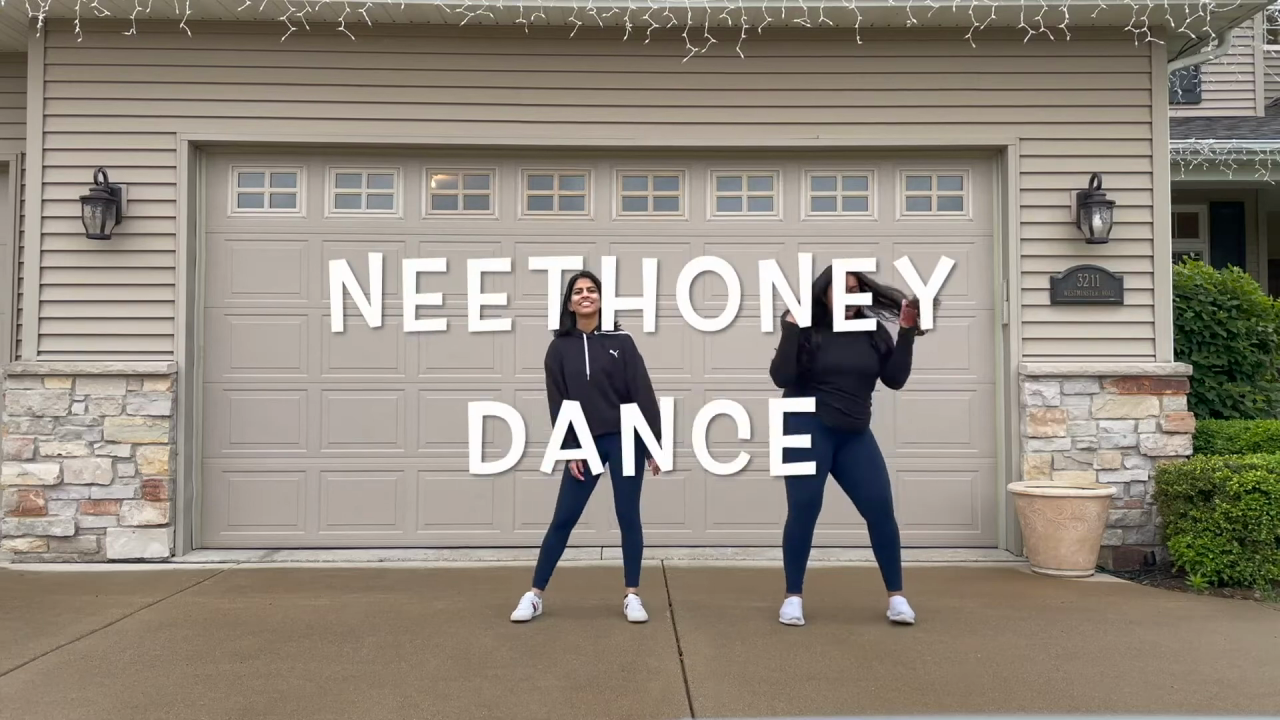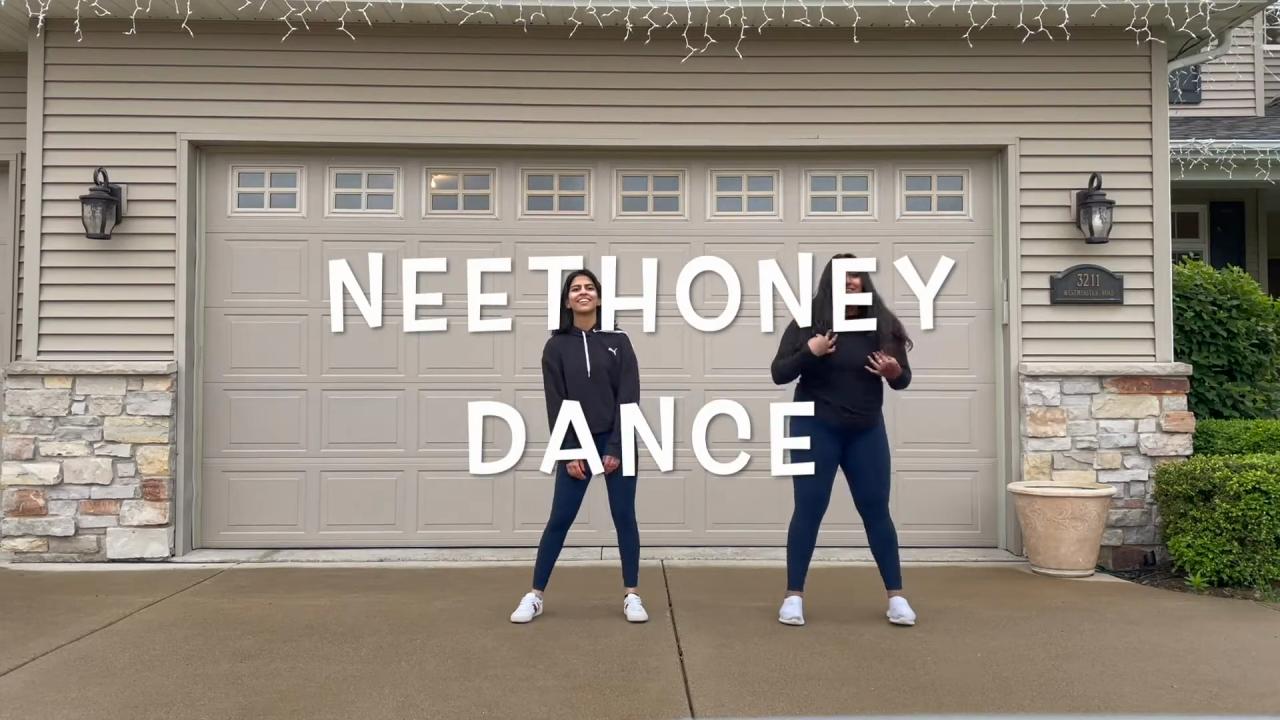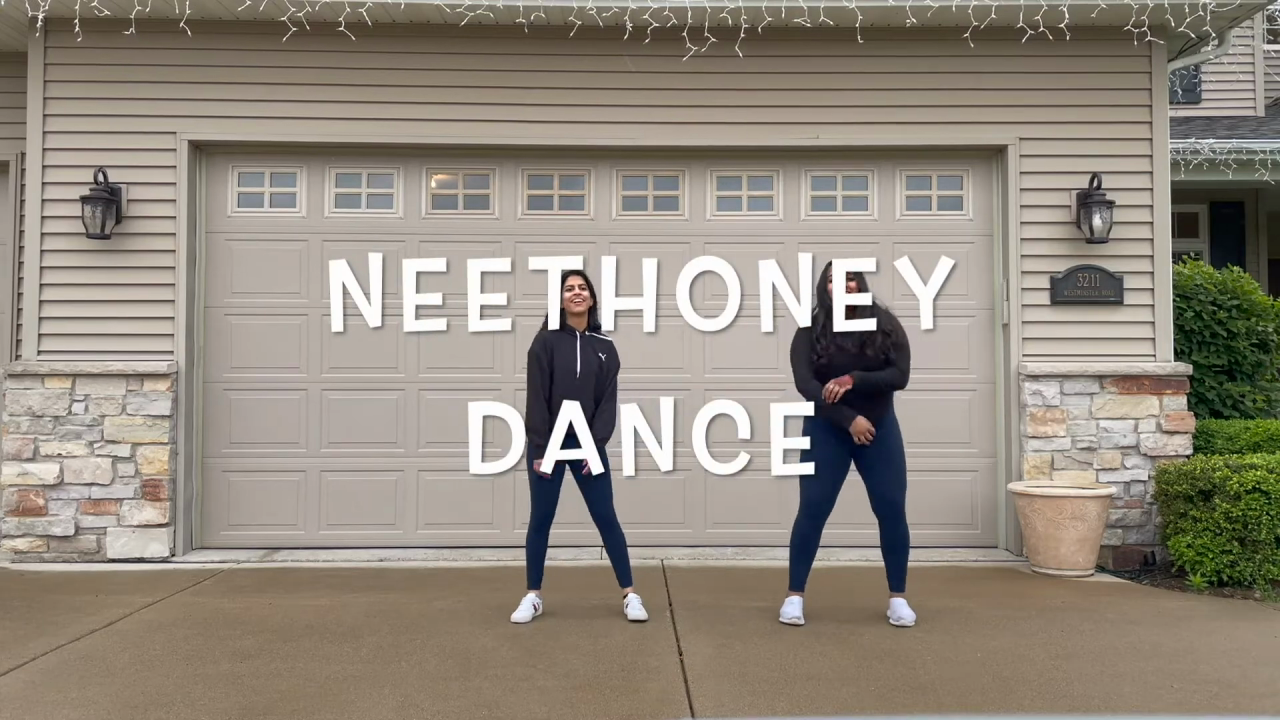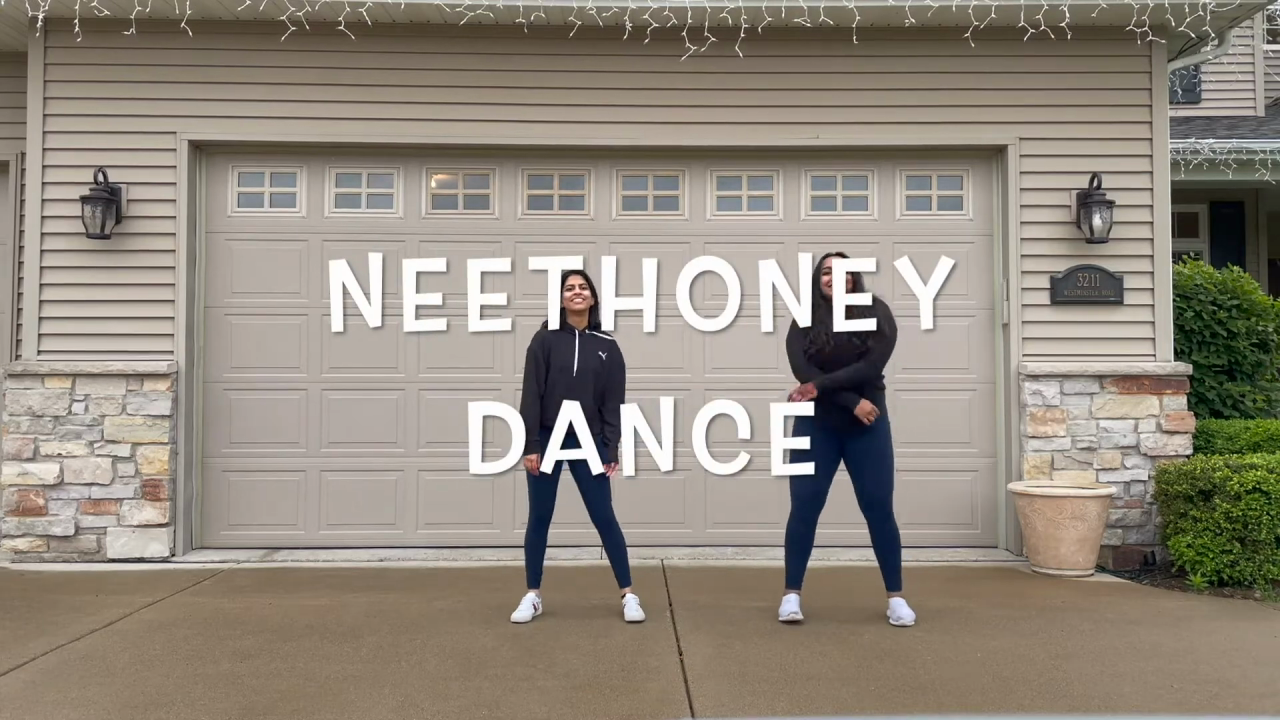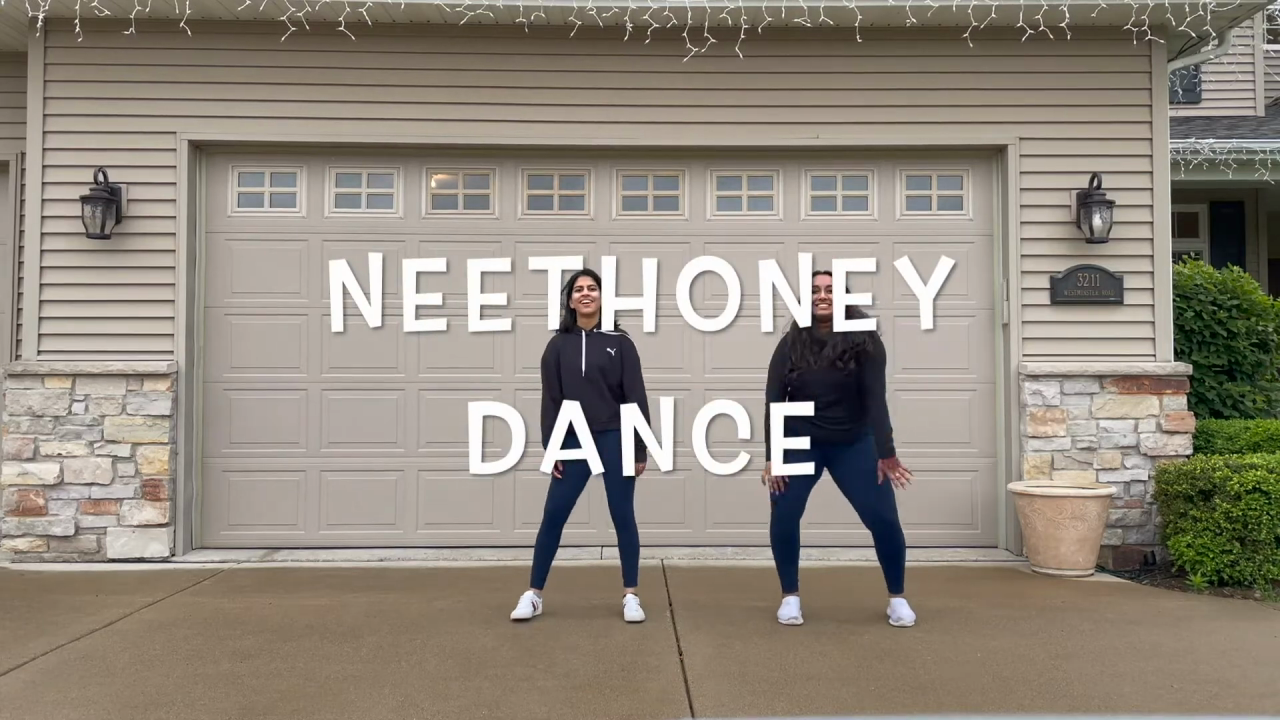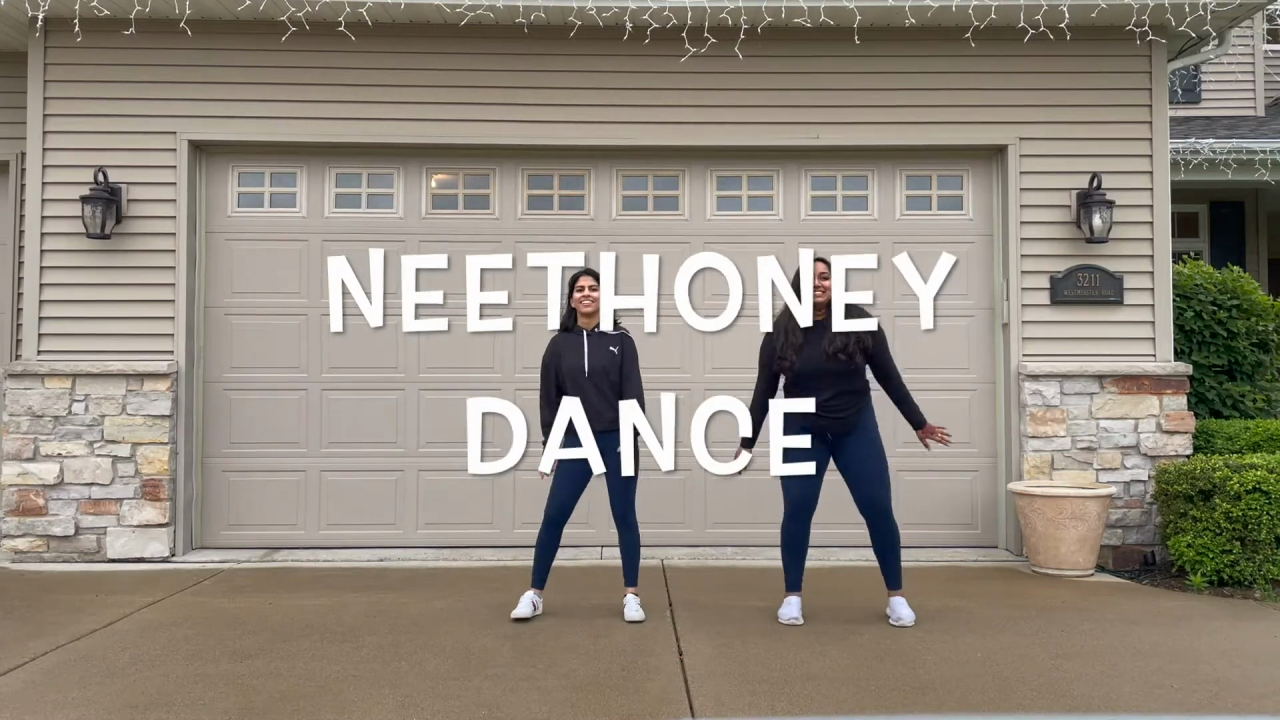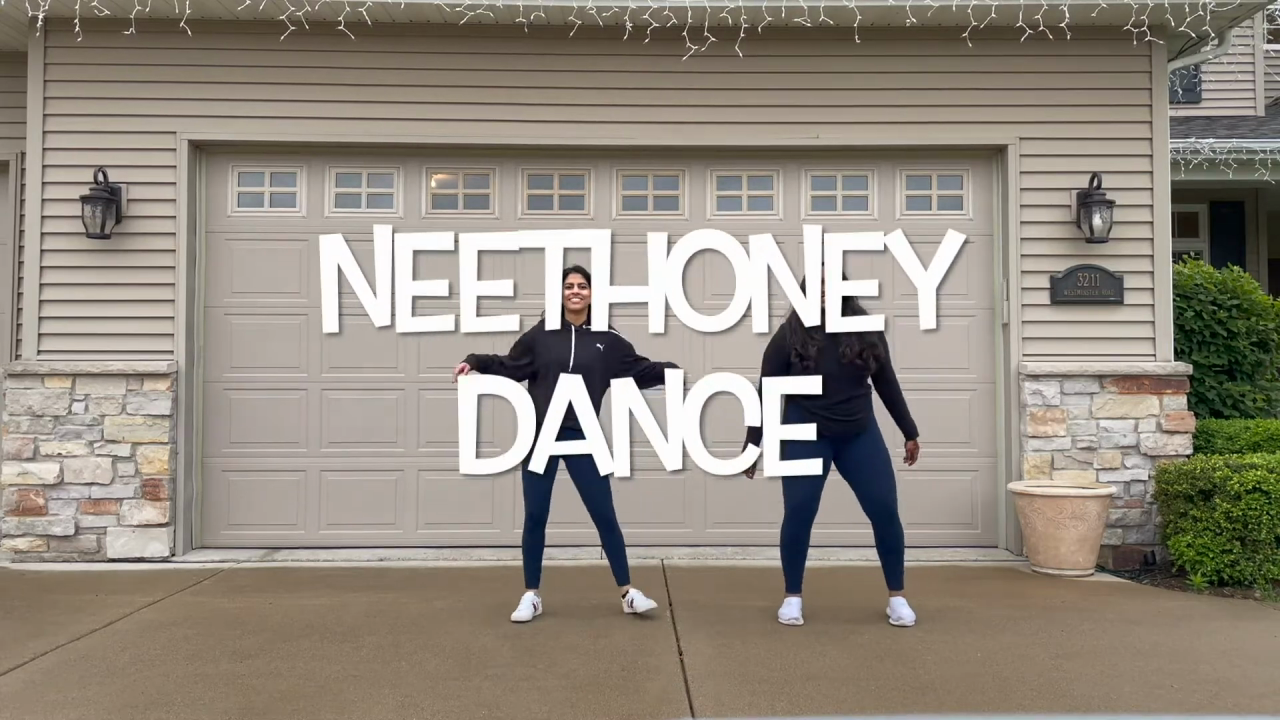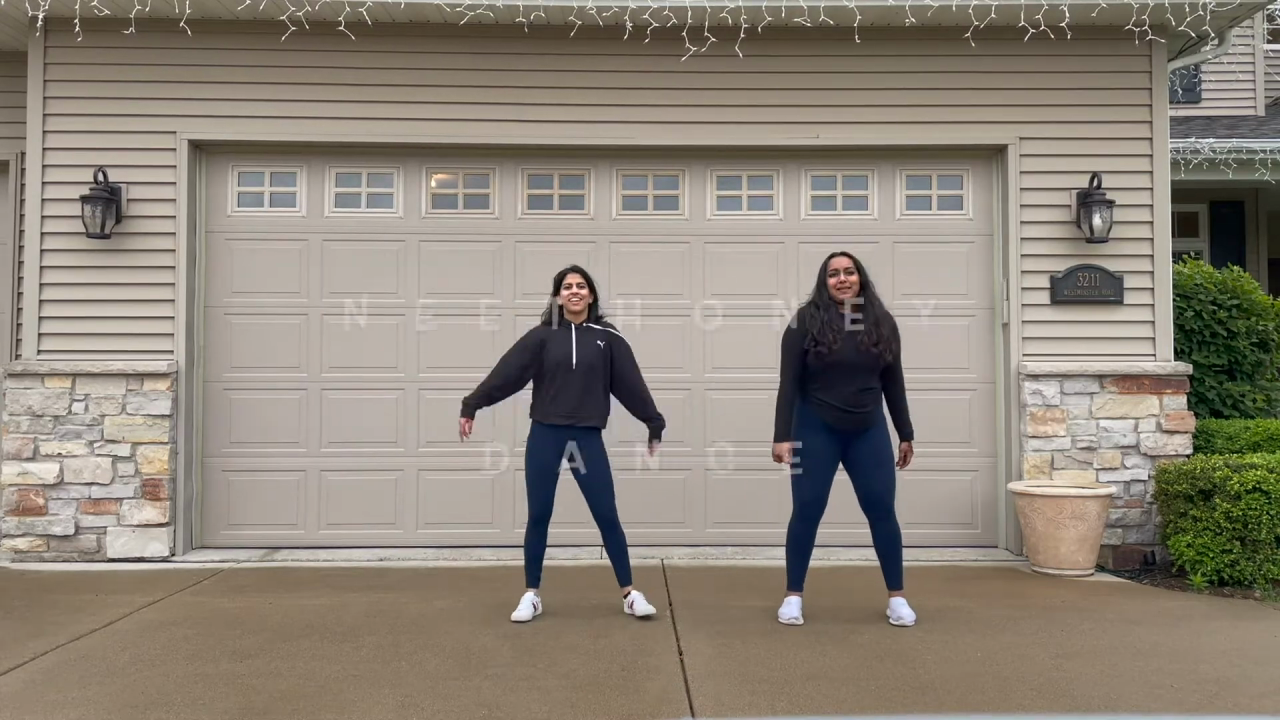
dt=0.3s
person 1, frame 1
left shoulder: (873, 332)
right shoulder: (807, 331)
left elbow: (895, 379)
right elbow: (782, 379)
left wrist: (907, 332)
right wrist: (790, 329)
left hip: (855, 434)
right hip: (807, 428)
left knee: (880, 509)
right knee: (804, 510)
left ankle: (896, 596)
right ankle: (793, 596)
person 1, frame 2
left shoulder: (882, 323)
right shoulder: (809, 322)
left elbow: (905, 378)
right elbow: (779, 373)
left wrist: (895, 371)
right wrist: (809, 352)
left hip: (866, 430)
right hip: (817, 427)
left knee: (876, 510)
right knee: (809, 509)
left ankle: (896, 597)
right ankle: (793, 596)
person 1, frame 3
left shoulder: (883, 323)
right shoulder: (811, 329)
left elbow: (901, 376)
right elbow: (804, 382)
left wrist: (854, 378)
right wrist: (848, 417)
left hip: (879, 430)
right hip: (827, 431)
left knee: (891, 511)
right knee: (813, 510)
left ankle: (897, 598)
right ankle: (794, 595)
person 1, frame 4
left shoulder: (876, 315)
right shoulder: (804, 321)
left elbow: (871, 366)
right elbow: (803, 371)
left wrist: (819, 387)
right wrist: (852, 402)
left hip: (867, 427)
right hip: (816, 425)
left knee: (879, 510)
right knee: (805, 508)
left ankle: (895, 597)
right ankle: (791, 594)
person 1, frame 5
left shoulder: (864, 339)
right shoulder: (791, 344)
left elbow: (875, 398)
right elbow: (773, 401)
left wrist: (886, 453)
right wrist: (772, 457)
left hip: (854, 443)
right hip: (801, 442)
left knee: (883, 518)
right knee: (784, 515)
left ankle: (896, 598)
right ankle: (790, 596)
person 1, frame 6
left shoulder: (861, 325)
right shoulder: (781, 333)
left elbow: (889, 376)
right elbow: (764, 389)
left wrist: (919, 424)
right wrist: (747, 441)
left hip: (856, 430)
right hip: (802, 432)
left knee: (878, 510)
right knee: (798, 511)
left ankle: (896, 597)
right ankle: (792, 596)
person 1, frame 7
left shoulder: (866, 331)
right shoulder: (790, 335)
left elbow: (887, 384)
left wrist: (910, 434)
right wrist: (751, 446)
left hip: (860, 434)
right hip: (805, 434)
left knee: (884, 510)
right knee: (798, 512)
left ankle: (896, 597)
right ankle: (792, 597)
person 1, frame 8
left shoulder: (881, 324)
right shoulder: (807, 322)
left elbow: (894, 382)
right elbow: (789, 382)
left wrist: (905, 434)
right wrist: (782, 436)
left hip: (868, 429)
right hip: (816, 429)
left knee: (881, 509)
right knee: (808, 509)
left ankle: (896, 597)
right ankle: (793, 596)
person 2, frame 1
left shoulder: (621, 342)
right shoulder: (560, 348)
left elbow: (642, 394)
right elbow: (558, 403)
left wrist: (652, 444)
right wrist: (569, 451)
left hip: (623, 440)
right hip: (583, 443)
left knee: (628, 518)
right knee: (563, 519)
left ankle: (631, 595)
right ankle: (535, 594)
person 2, frame 2
left shoulder: (618, 341)
right shoulder: (556, 345)
left elbow: (629, 396)
right elbow: (556, 401)
left wrist: (616, 447)
right wrist: (568, 450)
left hip: (616, 443)
right hip: (575, 445)
left knee: (624, 518)
right knee: (560, 520)
left ankle: (631, 596)
right ankle: (535, 595)
person 2, frame 3
left shoulder: (605, 346)
right shoulder: (546, 341)
left elbow: (607, 402)
right elbow: (536, 397)
left wrist: (594, 445)
right wrist: (539, 447)
left hip: (588, 445)
right hip: (548, 443)
left knee: (606, 519)
right knee: (541, 520)
left ankle: (630, 594)
right ankle: (533, 596)
person 2, frame 4
left shoulder: (607, 346)
right shoulder: (545, 340)
left elbow: (613, 401)
right elbow: (532, 394)
left wrist: (611, 450)
right wrist: (531, 444)
left hip: (587, 442)
right hip: (547, 440)
left knee: (604, 518)
right knee: (539, 519)
left ankle: (628, 595)
right ankle: (532, 596)
person 2, frame 5
left shoulder: (619, 342)
right shoulder: (558, 345)
left elbow: (635, 396)
right elbow: (550, 399)
left wrist: (639, 449)
right wrist: (551, 447)
left hip: (615, 440)
right hip: (574, 441)
left knee: (623, 517)
right knee: (553, 517)
left ankle: (630, 595)
right ankle: (534, 594)
person 2, frame 6
left shoulder: (620, 340)
right shoulder: (559, 344)
left elbow: (632, 391)
right elbow: (551, 399)
left wrist: (632, 440)
right wrist: (551, 445)
left hip: (617, 440)
right hip: (576, 442)
left knee: (625, 517)
right knee: (554, 516)
left ankle: (631, 596)
right ankle: (534, 594)
person 2, frame 7
left shoulder: (607, 339)
right shoulder: (542, 335)
left elbow: (638, 368)
right elbow: (511, 365)
left wrist: (670, 373)
right wrist: (475, 362)
left hip: (583, 439)
right hip: (541, 437)
left knee: (604, 516)
right knee: (535, 517)
left ankle: (628, 591)
right ankle: (532, 595)
person 2, frame 8
left shoulder: (607, 336)
right shoulder: (542, 336)
left elbow: (630, 384)
right elbow: (507, 374)
left wrist: (655, 426)
right wrist: (471, 406)
left hip: (588, 438)
right hip: (544, 436)
left knee: (606, 516)
right knee: (538, 517)
left ankle: (629, 592)
right ankle: (532, 595)
